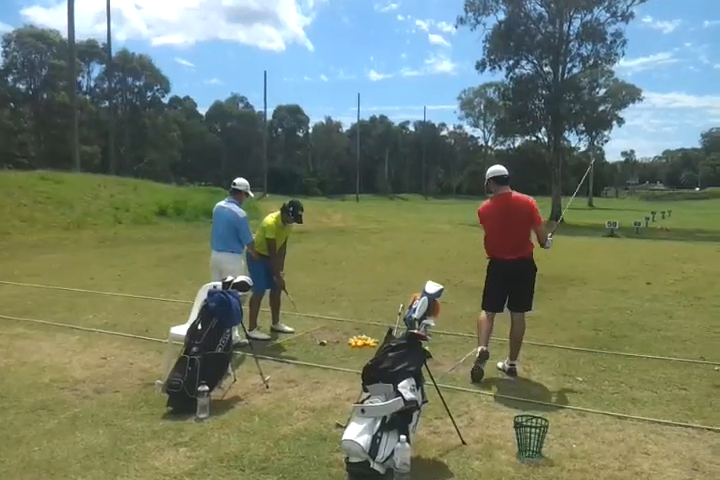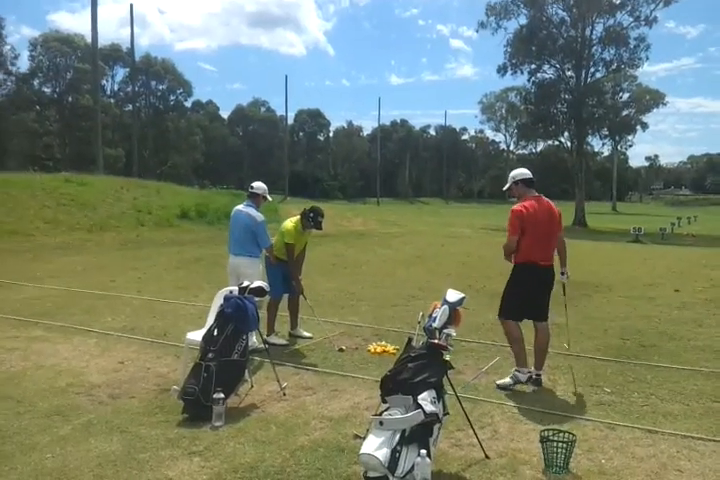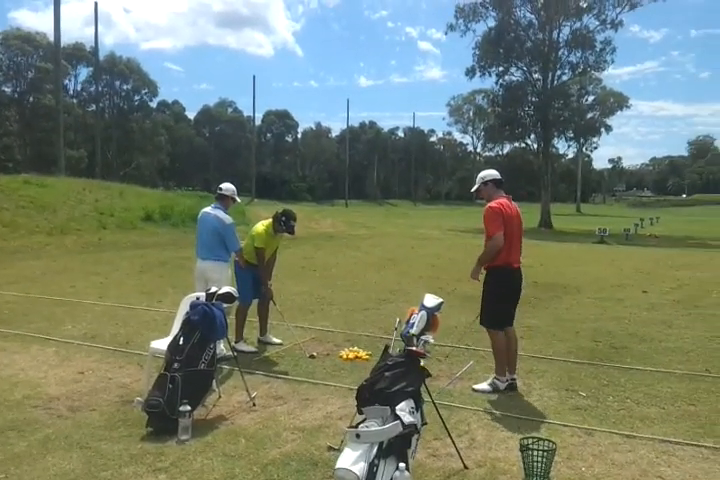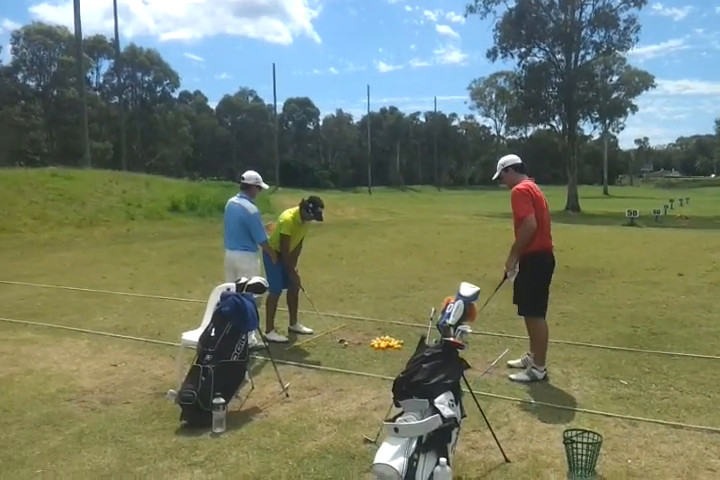
dt=0.4s
person 1, frame 1
left shoulder: (484, 208)
right shoulder: (527, 202)
right elbow: (542, 235)
right wrist: (546, 242)
left hip: (497, 265)
right hip: (523, 265)
left knee: (488, 310)
right knee: (518, 314)
left ankle: (482, 348)
right ankle: (511, 363)
person 1, frame 2
left shoulder: (519, 210)
right shoulder: (552, 208)
left elbow: (510, 245)
right elbow: (560, 241)
left wrist: (508, 255)
right wrist: (563, 267)
left hip: (525, 271)
right hip: (546, 271)
left knee: (508, 317)
right knee: (541, 322)
left ankle: (522, 370)
right ankle: (537, 373)
person 1, frame 3
left shoulder: (493, 208)
right shoulder: (513, 207)
left elbow: (497, 242)
left wrist: (478, 265)
left hip: (499, 273)
right hip: (514, 272)
left knee: (494, 327)
right knee: (507, 326)
left ankle: (500, 379)
right ankle: (511, 377)
person 1, frame 4
left shoulder: (520, 191)
right shoulder: (532, 188)
left elbow: (529, 226)
left wrist: (513, 255)
right wrist: (517, 260)
left hip: (535, 259)
right hip: (540, 256)
left knee: (535, 314)
right knee: (531, 311)
left ankle: (538, 368)
right ankle: (534, 356)
person 2, frame 1
left shoulder: (217, 207)
right shoulder: (239, 213)
right elbow: (248, 241)
right wrist: (255, 255)
left hip: (215, 255)
right hip: (231, 258)
right ankle: (232, 336)
person 2, frame 2
left shoulder: (236, 210)
right shoulder: (257, 217)
right elbow: (266, 245)
right wrist: (273, 258)
left hip: (233, 259)
right hip: (250, 263)
right ankle: (249, 341)
person 2, frame 3
left shoulder: (203, 213)
right shoulder: (225, 220)
right elbow: (235, 249)
left hip: (201, 264)
right hip: (218, 267)
right ankle: (216, 349)
person 2, frame 4
left shoulder: (230, 203)
right shoulder: (251, 209)
right elbow: (262, 240)
left wrist: (261, 226)
right wrist: (272, 254)
left hip: (230, 254)
right hip: (246, 258)
right ankle: (247, 340)
person 3, frame 1
left shoulder: (287, 223)
right shoulder: (271, 223)
left elbow: (283, 246)
right elbow: (273, 252)
left wrist: (281, 270)
right wrist: (278, 276)
left hip: (269, 257)
right hip: (257, 256)
left knee: (276, 289)
right knee: (259, 291)
left ankle: (276, 323)
right ankle: (252, 329)
person 3, frame 2
left shoulder: (307, 227)
right shoulder: (290, 227)
left elbow: (302, 251)
right elbow: (290, 257)
left wrist: (298, 274)
right wrist: (297, 281)
left hip: (288, 261)
right hip: (275, 260)
left knee: (295, 293)
right knee: (276, 296)
left ankle: (294, 328)
right ankle: (270, 334)
person 3, frame 3
left shoulder: (278, 231)
right shoulder: (261, 231)
left elbow: (272, 255)
right elbow: (261, 261)
left wrist: (268, 279)
right wrist: (266, 286)
left hip: (258, 265)
right hip: (244, 264)
left knee: (265, 298)
right knee: (245, 301)
left ankle: (263, 335)
right ankle: (238, 341)
person 3, frame 4
left shoulder: (306, 219)
right shoulder: (288, 219)
left elbow: (298, 243)
right elbow: (284, 249)
left wrist: (294, 266)
right wrist: (293, 272)
left hip: (286, 253)
right hip: (273, 253)
left knee: (294, 287)
right knee: (275, 291)
left ankle: (294, 324)
right ankle: (269, 331)
